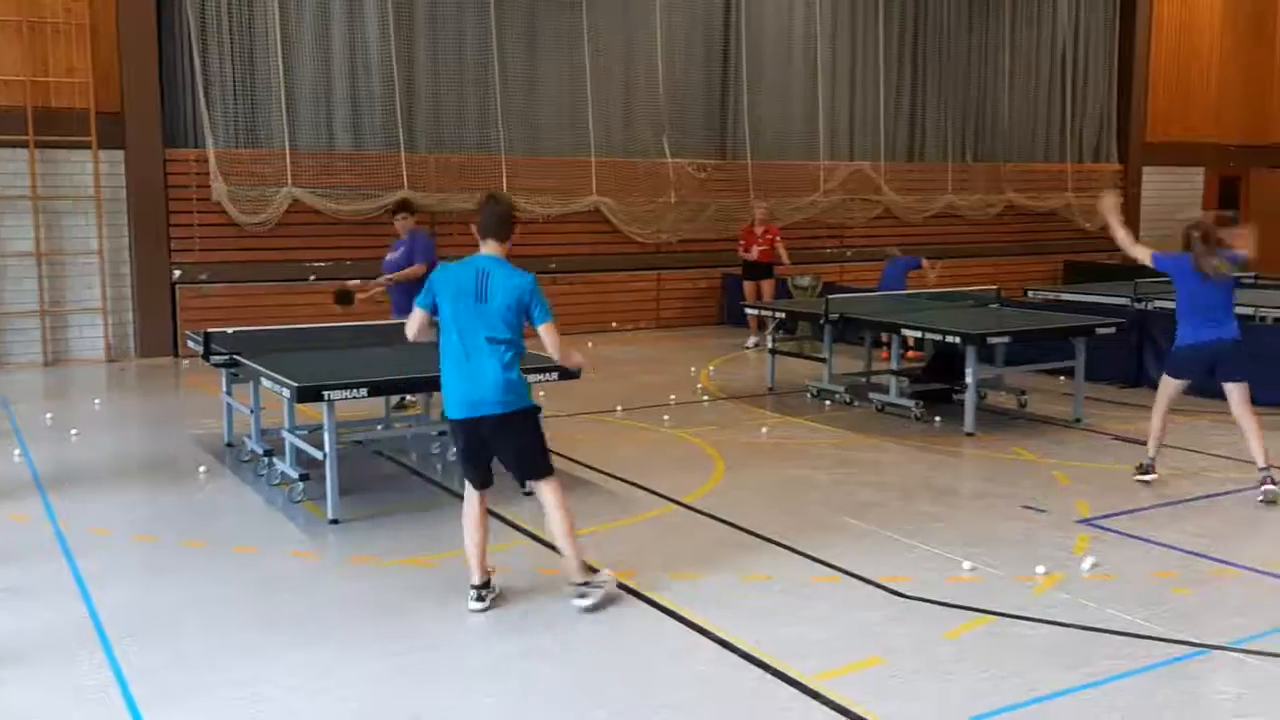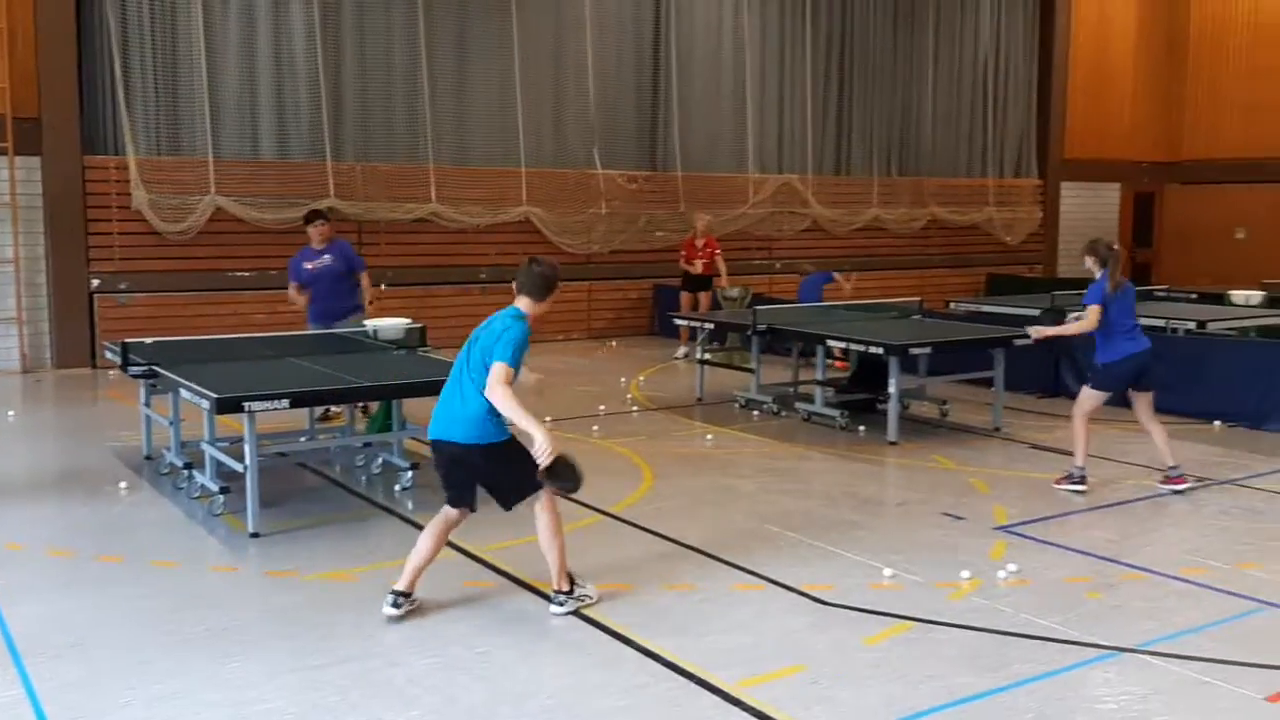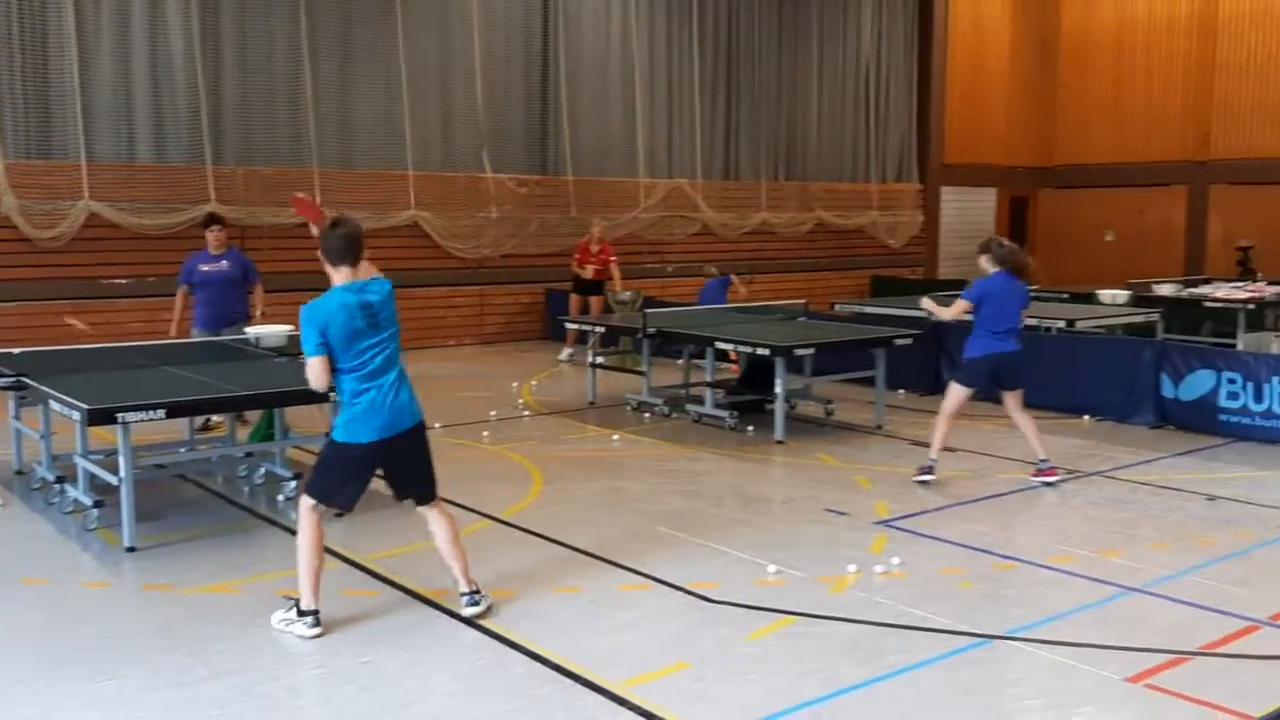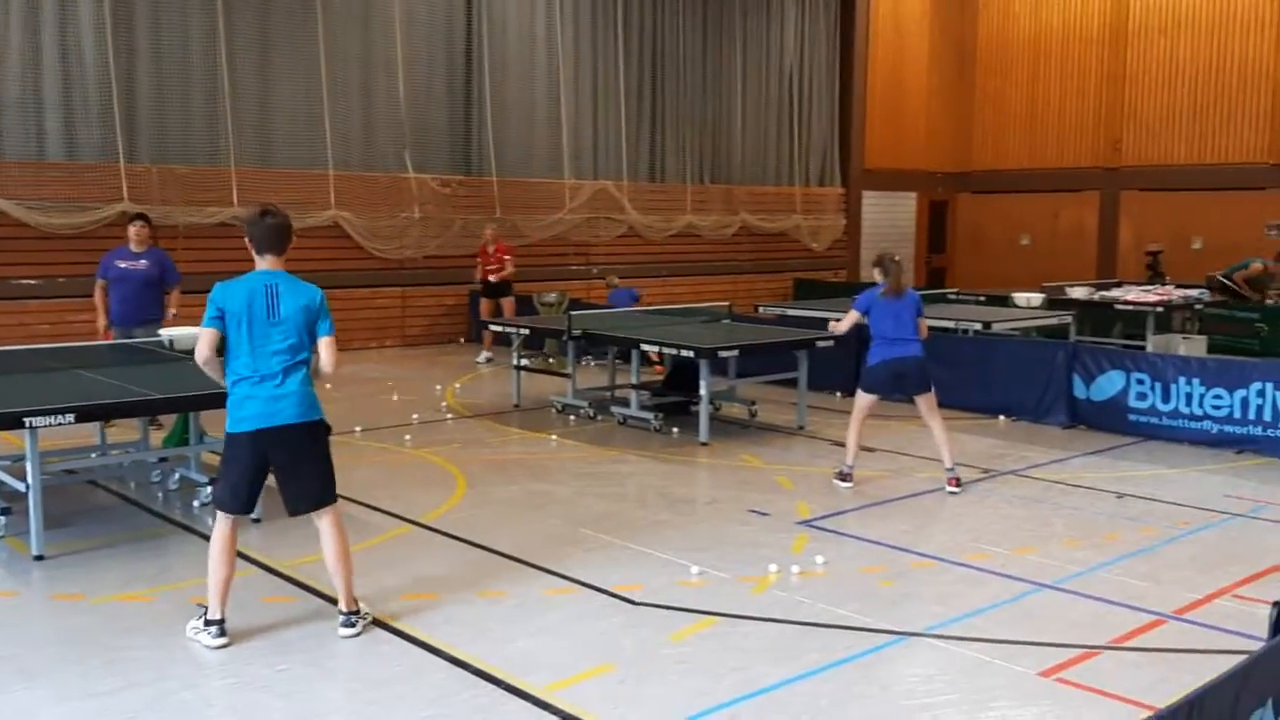
dt=0.5s
person 1, frame 1
left shoulder: (445, 275)
right shoulder: (523, 283)
left elbow: (413, 332)
right elbow: (555, 349)
right wrist: (574, 358)
left hip: (462, 406)
right hip: (508, 403)
left knee: (475, 492)
right knee: (547, 487)
left ankle: (479, 586)
right ankle: (580, 581)
person 1, frame 2
left shoulder: (497, 320)
right shoulder: (517, 330)
right elbow: (494, 390)
right wrist: (537, 429)
left hip: (442, 432)
right hip: (481, 434)
left knee: (454, 511)
right knee: (542, 499)
left ankle: (400, 593)
right ankle: (564, 590)
person 1, frame 3
left shoulder: (316, 312)
right shoulder: (383, 291)
left elbow: (320, 382)
right wrist: (349, 240)
left hip: (356, 431)
right hip: (405, 422)
left knee: (310, 509)
right knee: (431, 506)
left ankle: (307, 611)
right ankle: (470, 591)
person 1, frame 4
left shoulder: (225, 293)
right shoulder: (311, 295)
left elbow: (204, 354)
right elbow: (327, 363)
left hip: (246, 422)
right hip: (300, 418)
left knee: (226, 520)
right knee: (326, 514)
left ankle: (213, 621)
right ankle: (348, 611)
person 2, frame 1
left shoulder: (1177, 264)
right shoulder: (1224, 260)
left elbow: (1133, 249)
right elbow: (1248, 250)
left wrist: (1111, 213)
left hip: (1190, 347)
right hip: (1227, 345)
left knee: (1161, 404)
right knee: (1244, 413)
left ankle: (1148, 464)
right ankle: (1264, 474)
person 2, frame 2
left shoulder: (1097, 288)
right shoulder: (1126, 285)
left elbow: (1090, 324)
left wrist: (1048, 331)
right wrist: (1083, 316)
left hip: (1113, 361)
right hip: (1142, 354)
left knee: (1080, 413)
right knee: (1148, 417)
left ankle: (1078, 474)
right ankle: (1175, 473)
person 2, frame 3
left shoulder: (982, 286)
right shoulder: (1020, 287)
left elbow: (950, 315)
left wrist: (930, 305)
left hip: (980, 357)
right hip: (1011, 356)
left knee: (947, 412)
right knee: (1017, 411)
left ankle: (930, 465)
right ankle: (1046, 466)
person 2, frame 4
left shoulder: (869, 296)
right shoulder: (913, 297)
left elbow: (843, 327)
right elbow: (923, 333)
left wrist: (832, 326)
left hip: (881, 363)
right hip: (913, 361)
left knee: (857, 417)
right knee: (933, 418)
left ankle: (846, 472)
right ankle: (951, 475)
person 3, frame 1
left shoulder: (421, 239)
right shoulder: (397, 244)
left elbow: (419, 269)
right elbow: (392, 277)
left wrist: (390, 278)
right wrist: (370, 291)
right hip: (401, 310)
right ankle: (410, 395)
person 3, frame 2
left shoulder: (343, 248)
right shoulder: (300, 258)
left elbow: (363, 276)
right elbow: (292, 288)
left wrist: (368, 302)
right wrist: (299, 299)
left hip: (348, 316)
right hip: (318, 320)
left ankle: (363, 402)
right ankle: (334, 405)
person 3, frame 3
left shoulder: (239, 258)
right shoulder: (193, 261)
left elbow: (257, 285)
right elbow: (182, 293)
left wrist: (259, 311)
right wrist: (175, 323)
left hip: (235, 325)
right hip: (204, 326)
left ankle: (237, 410)
right ankle: (214, 416)
person 3, frame 4
left shoulder: (160, 257)
right shoulder: (112, 257)
left elbow: (175, 288)
right elbow: (100, 287)
left wrist: (171, 312)
right wrist: (101, 316)
left hip: (149, 325)
right hip: (117, 325)
left ankle: (151, 413)
